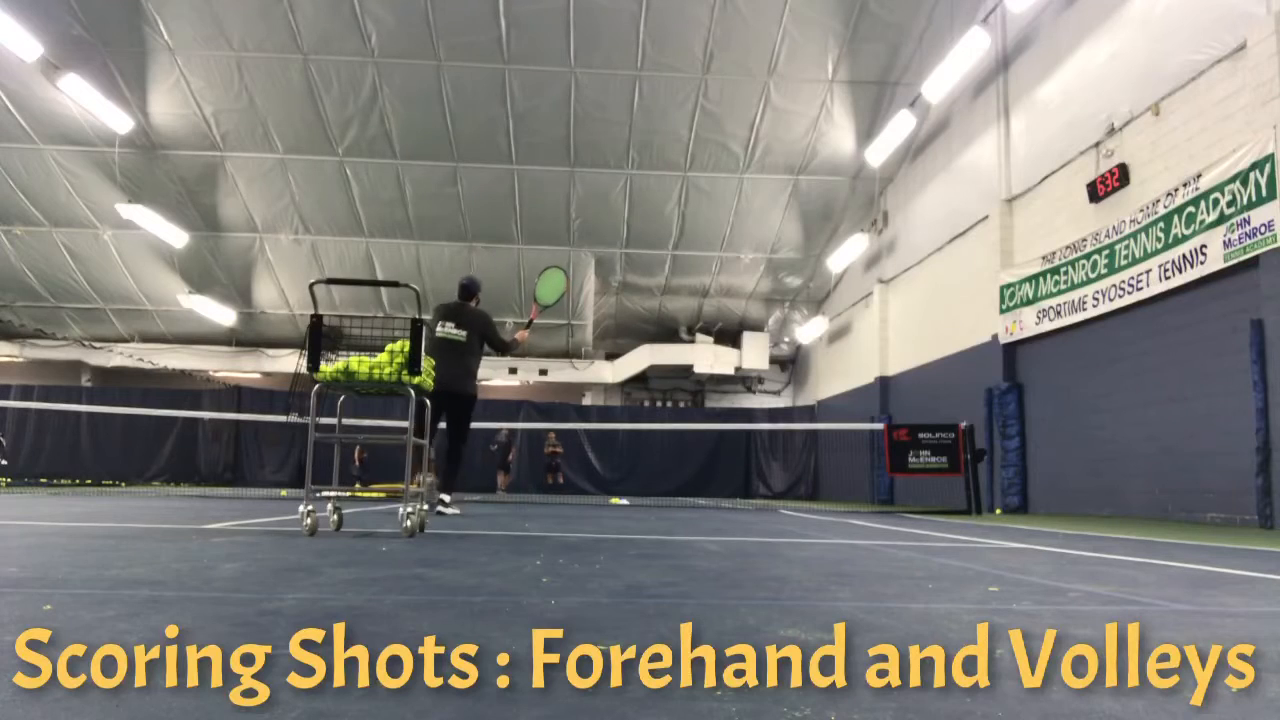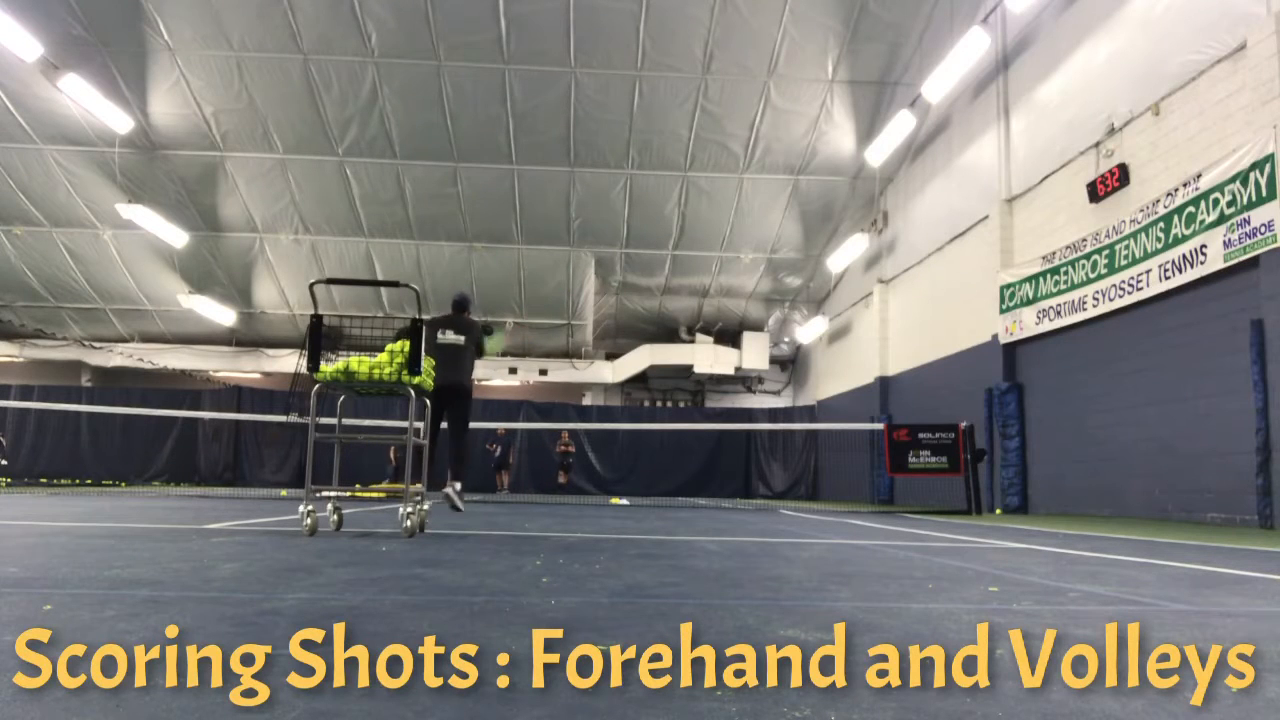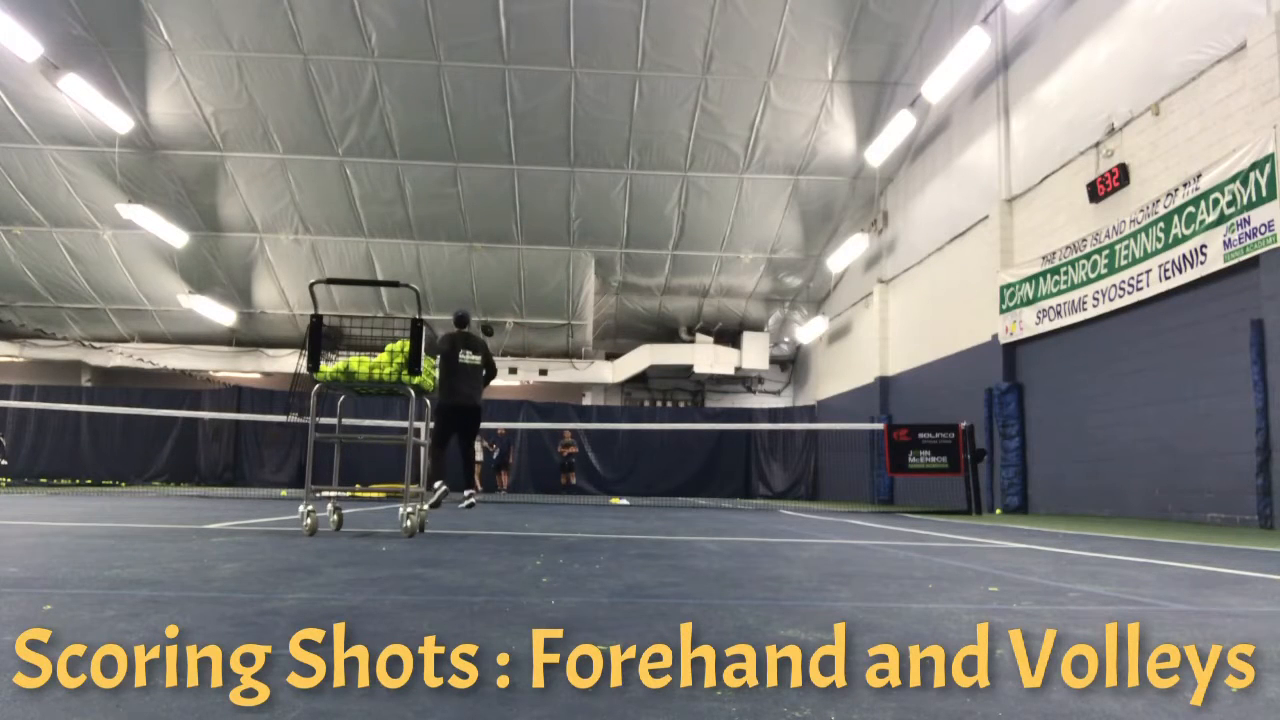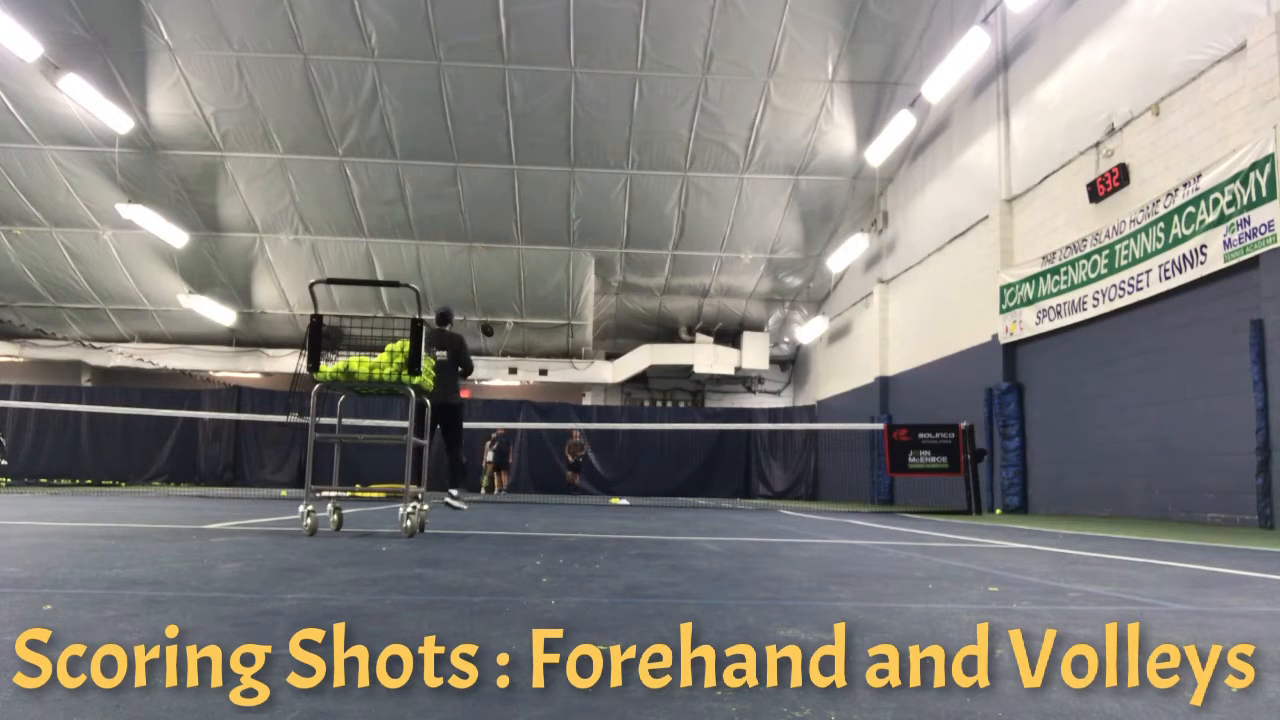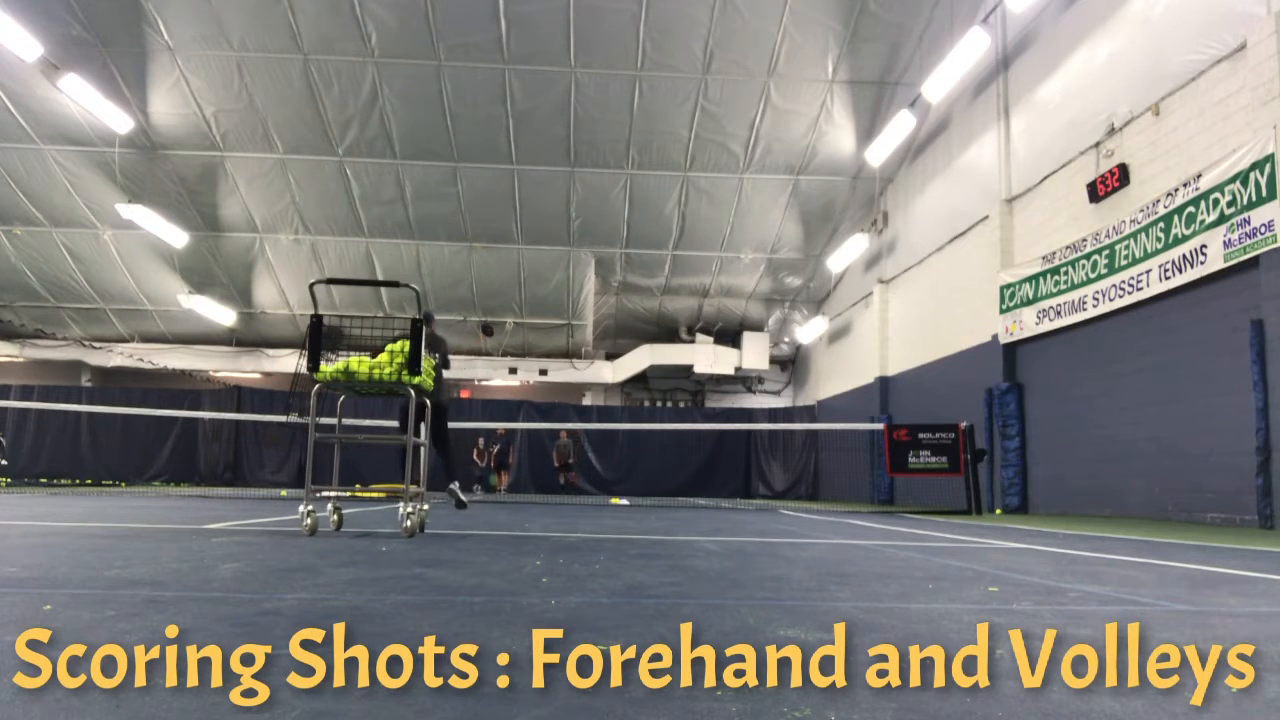
dt=1s
person 1, frame 1
left shoulder: (440, 311)
right shoulder: (481, 318)
right elbow: (501, 348)
right wrist: (517, 339)
left hip: (433, 385)
right hip: (462, 389)
left knee: (423, 438)
right knee: (455, 443)
left ankle: (422, 478)
right ankle: (445, 497)
person 1, frame 2
left shoulder: (433, 324)
right shoulder: (475, 328)
right elbow: (479, 353)
left hip: (435, 386)
right hip: (460, 387)
left knee: (429, 438)
right knee: (458, 437)
right ankle: (454, 486)
person 1, frame 3
left shoulder: (449, 339)
right shoulder: (480, 343)
left elbow: (435, 354)
right elbow: (492, 371)
left hip: (450, 402)
right hip: (473, 404)
left knee: (437, 446)
right knee: (467, 448)
left ankle: (439, 484)
right ankle: (469, 493)
person 1, frame 4
left shoulder: (422, 340)
right shoulder: (457, 340)
right elbow: (468, 368)
left hip: (425, 400)
right hip: (450, 401)
right knee: (454, 448)
right ankle: (453, 492)
person 1, frame 5
right shoulder: (439, 342)
right elbow: (446, 366)
right wrist: (444, 359)
left hip: (412, 400)
right hip: (436, 400)
right knee: (443, 445)
right ankle: (454, 484)
